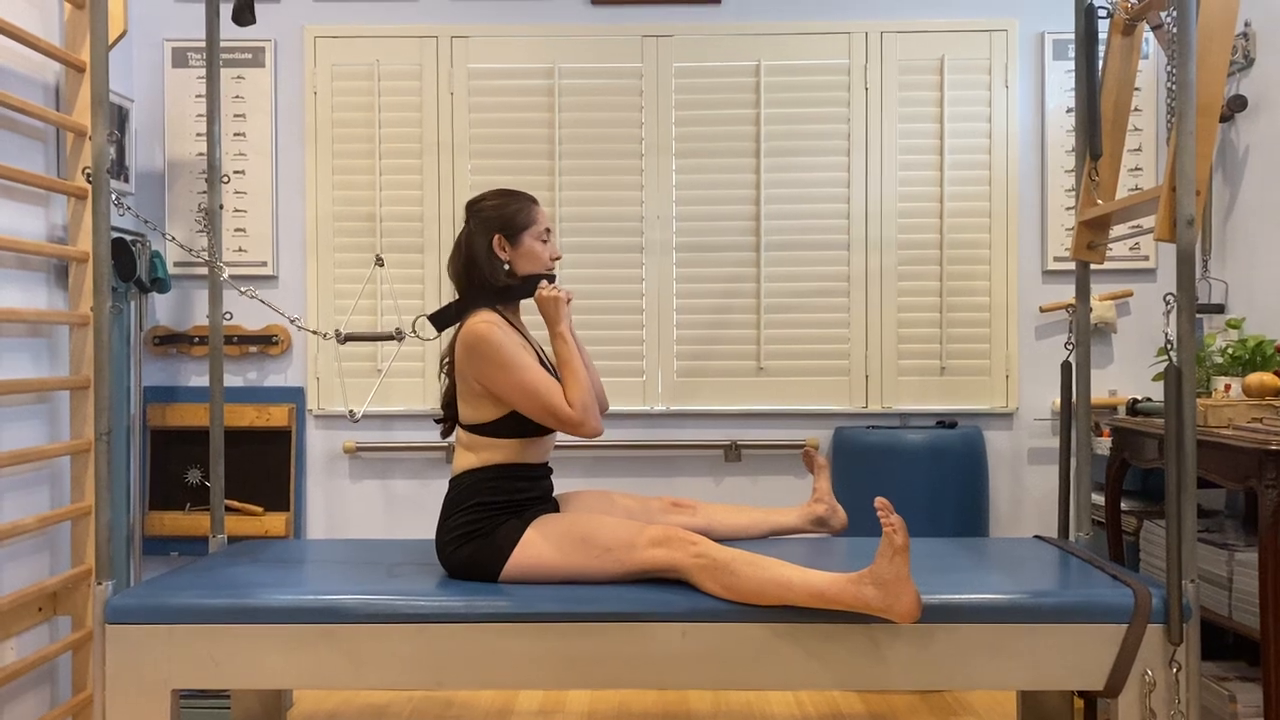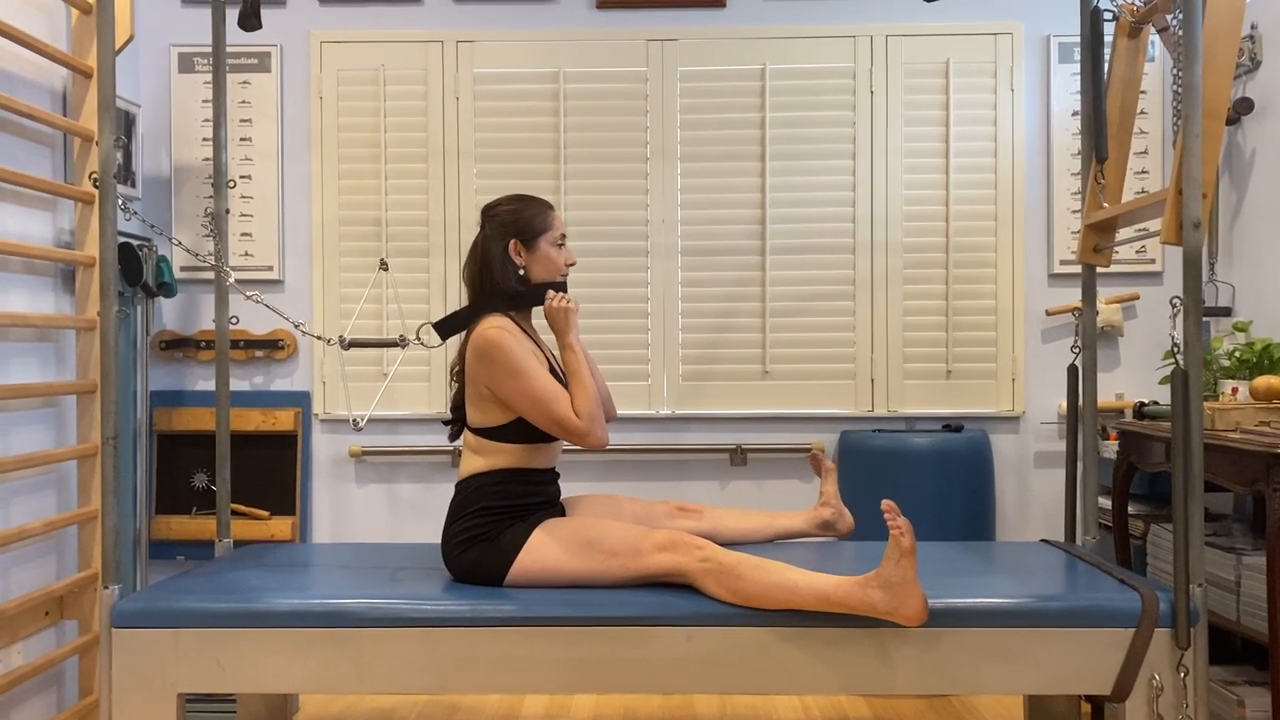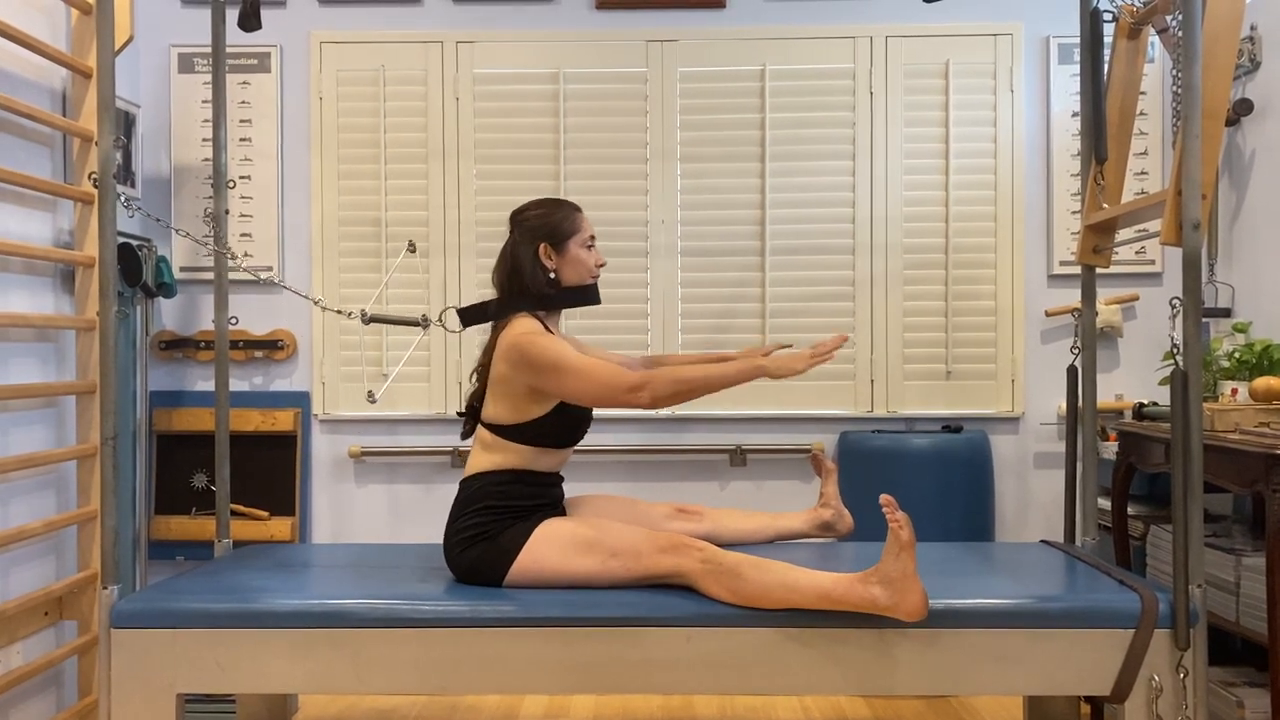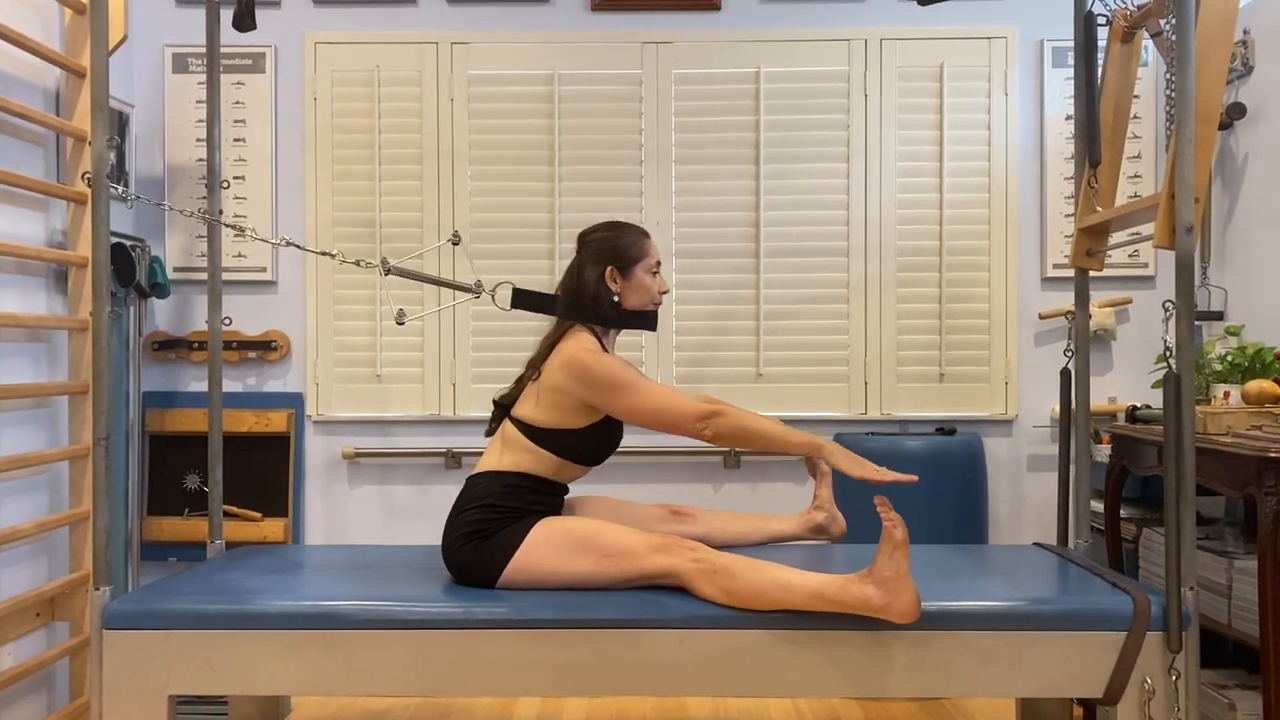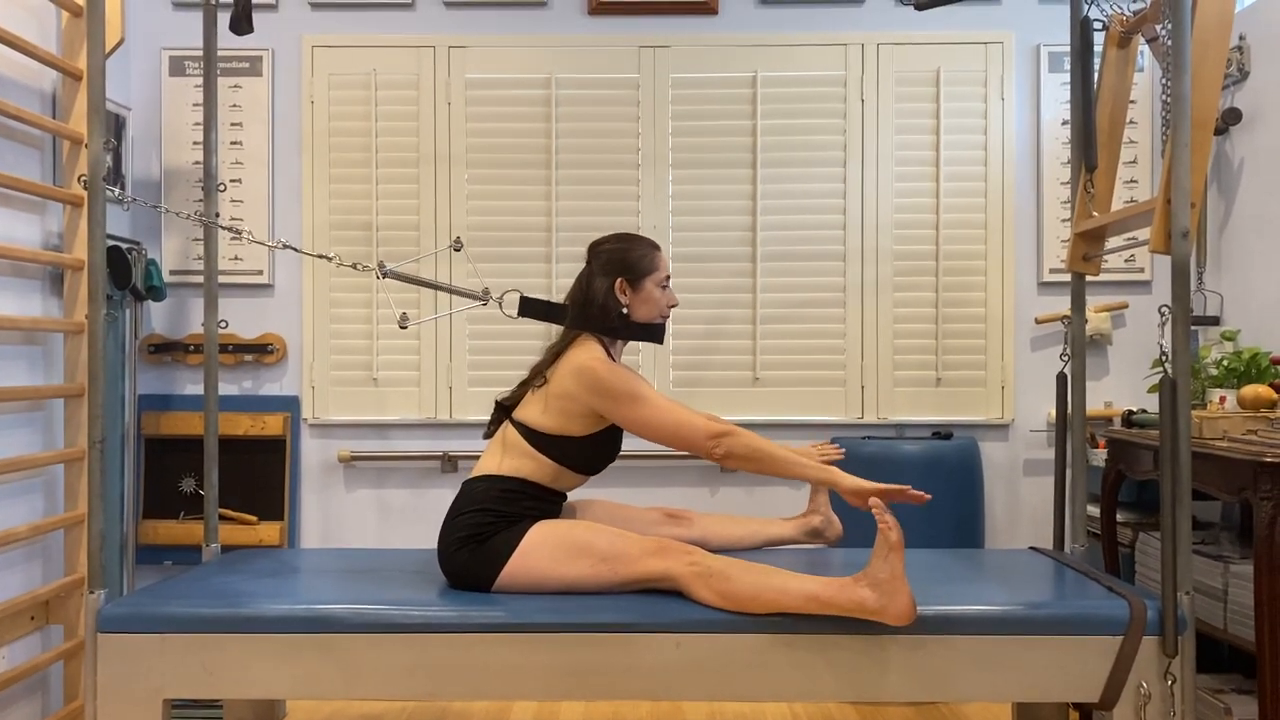
dt=1s
person 1, frame 1
left shoulder: (506, 324)
right shoulder: (484, 332)
left elbow: (597, 405)
right elbow: (585, 421)
left wrist: (564, 326)
right wrist: (559, 328)
left hip: (526, 510)
right hip: (487, 531)
left knee: (674, 511)
right knee: (678, 548)
left ankle: (812, 513)
person 1, frame 2
left shoulder: (517, 329)
right shoulder: (496, 337)
left elbow: (605, 413)
right elbow: (590, 432)
left wrist: (569, 337)
right wrist: (568, 339)
left hip: (532, 514)
right hip: (492, 535)
left knee: (680, 516)
right knee: (683, 552)
left ankle: (818, 517)
person 1, frame 3
left shoulder: (540, 331)
right shoulder: (526, 340)
left elbow: (638, 367)
right elbow: (643, 389)
left wrist: (740, 357)
right wrist: (760, 367)
left hip: (533, 512)
right hip: (493, 534)
left knee: (682, 518)
right knee: (683, 557)
left ankle: (816, 518)
right ankle: (873, 593)
person 1, frame 4
left shoulder: (586, 347)
right shoulder: (584, 360)
left elbow: (694, 408)
right elbow: (706, 421)
left wrist: (801, 440)
right wrist: (822, 448)
left hip: (526, 516)
right hip: (491, 535)
left knee: (676, 519)
right knee: (679, 557)
left ankle: (807, 522)
person 1, frame 5
left shoulder: (590, 356)
right shoulder: (592, 370)
left elbow: (698, 423)
right elbow: (717, 442)
left wrist: (794, 456)
right wrist: (833, 477)
left hip: (520, 521)
right hip: (487, 538)
left knee: (674, 523)
right knee: (676, 562)
left ankle: (802, 525)
right ankle: (863, 597)
